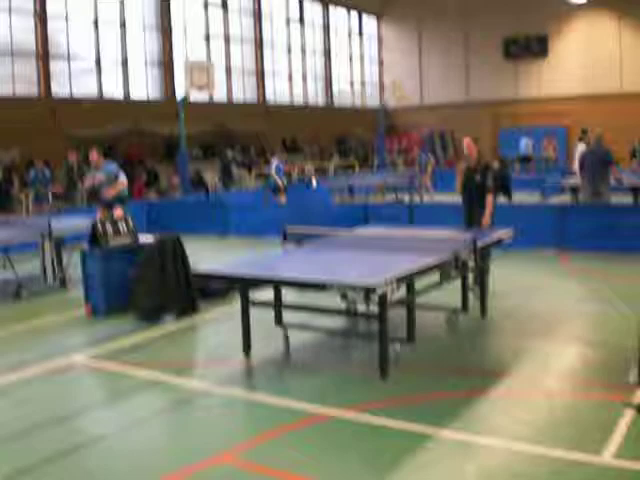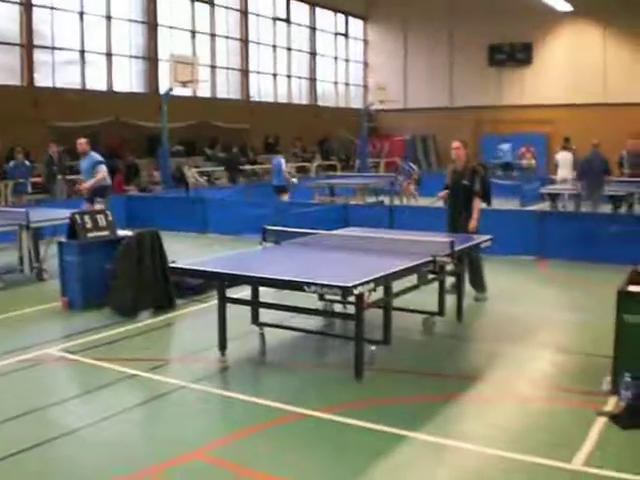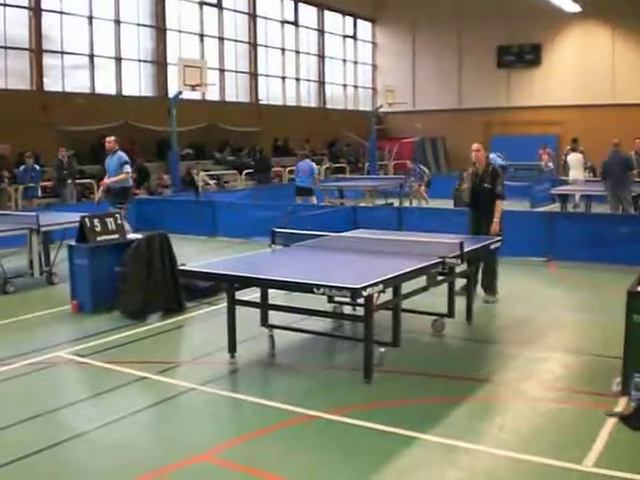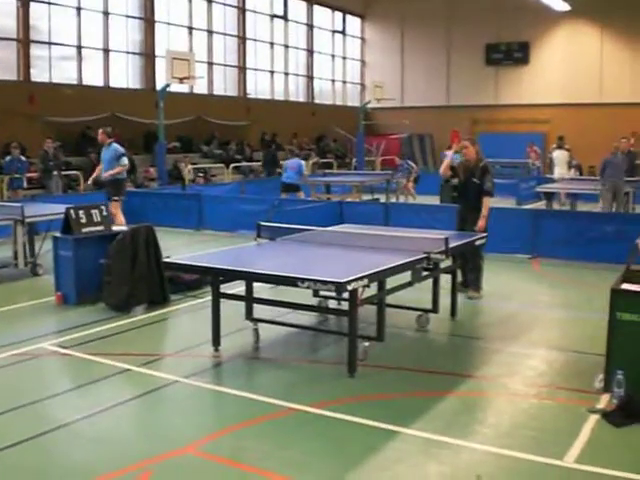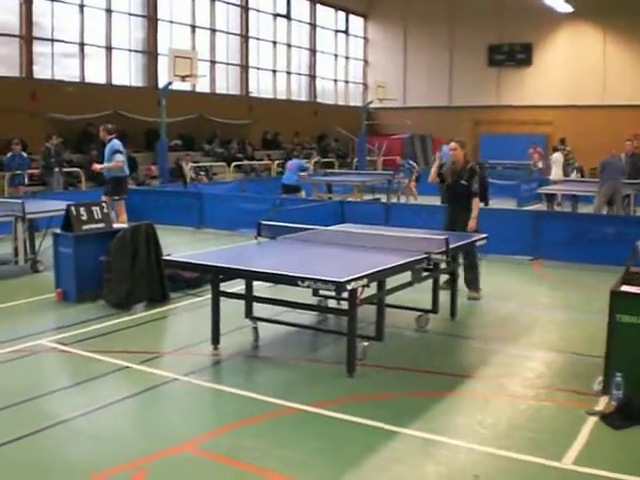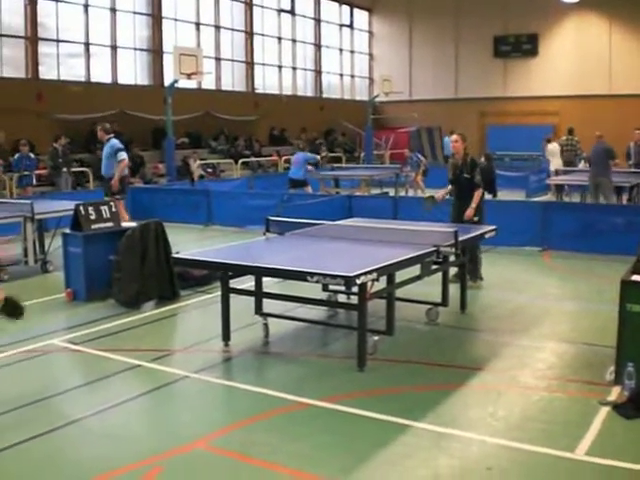
dt=0.5s
person 1, frame 1
left shoulder: (484, 168)
right shoulder: (464, 169)
left elbow: (489, 193)
left wrist: (487, 215)
right wrist: (459, 179)
left hip: (481, 210)
right hip: (469, 210)
person 1, frame 2
left shoulder: (473, 170)
right shoulder: (451, 170)
left elbow: (477, 196)
left wrist: (474, 218)
right wrist: (443, 194)
left hip: (467, 216)
right hip: (452, 215)
left knee: (471, 252)
left ankle: (480, 288)
person 1, frame 3
left shoulder: (494, 172)
right shoulder: (470, 173)
left elbow: (499, 198)
left wrist: (496, 221)
right wrist: (465, 189)
left hip: (489, 218)
right hip: (475, 217)
left knee: (489, 254)
left ankle: (491, 291)
right ankle: (470, 285)
person 1, frame 4
left shoulder: (484, 168)
right shoulder: (462, 166)
left elbow: (487, 195)
right elbow: (443, 173)
left wrist: (483, 217)
right wrist: (452, 153)
left hip: (476, 214)
right hip: (462, 211)
left knee: (474, 250)
left ankle: (475, 287)
right ankle: (465, 281)
person 1, frame 5
left shoulder: (471, 170)
right shoulder: (448, 168)
left elbow: (476, 196)
right elbow: (432, 180)
left wrist: (474, 218)
right wrist: (437, 162)
left hip: (466, 214)
right hip: (451, 212)
left knee: (469, 251)
left ankle: (474, 288)
right ankle: (452, 280)
person 1, frame 6
left shoulder: (472, 162)
right shoulder: (452, 163)
left elbow: (479, 188)
left wrist: (472, 207)
right wrist: (443, 193)
left hip: (472, 206)
right hip: (458, 204)
left knee: (472, 243)
left ankle: (475, 277)
